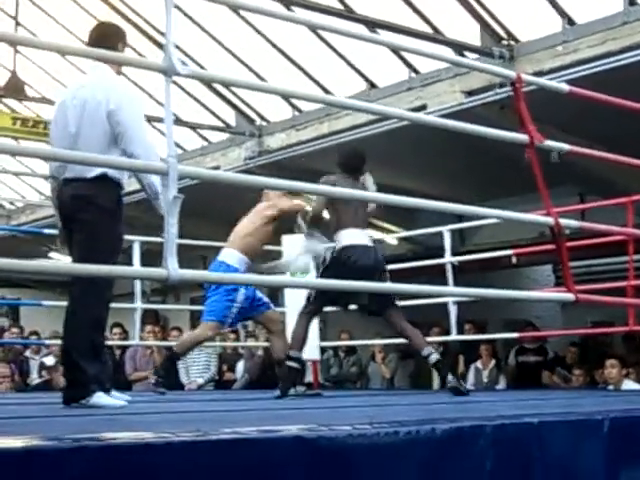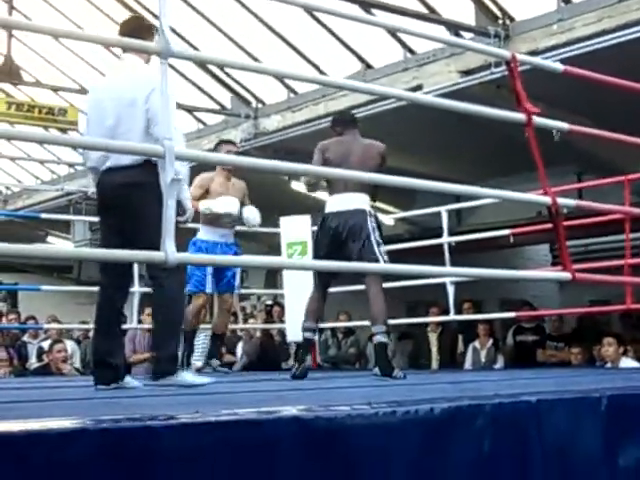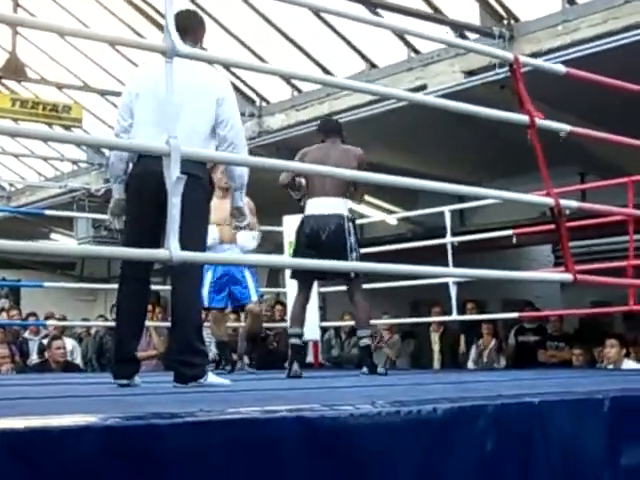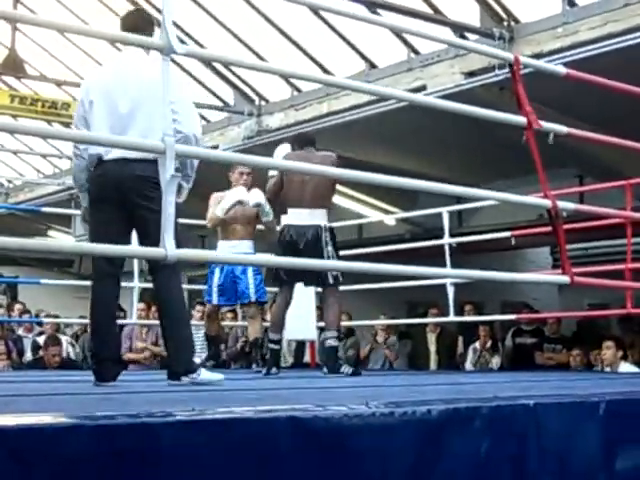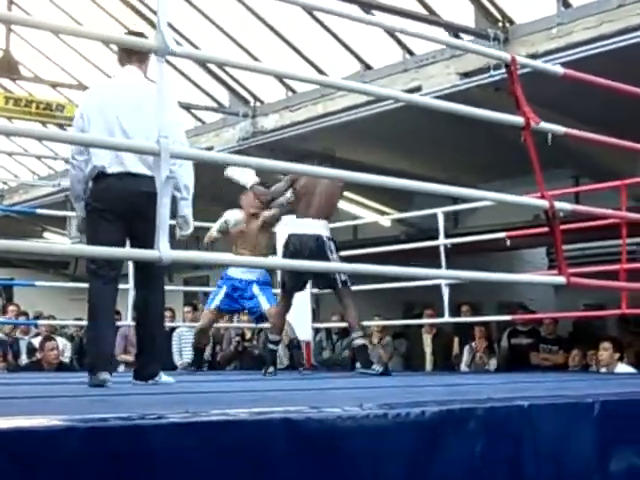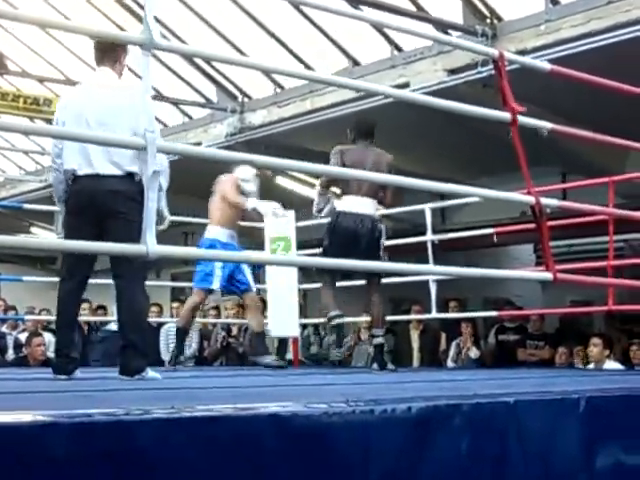
dt=0.7s
person 1, frame 1
left shoulder: (71, 93)
right shoulder: (117, 90)
left elbow: (57, 156)
right elbow: (140, 149)
left wrist: (61, 201)
right wrist: (163, 201)
left hip: (69, 192)
right hip: (99, 193)
left knee: (88, 288)
right knee: (92, 289)
left ankle: (94, 379)
right ankle: (81, 386)
person 1, frame 2
left shoulder: (99, 88)
right shoulder: (151, 79)
left elbow: (91, 150)
right elbow: (167, 138)
right wrist: (182, 191)
left hip: (108, 183)
right hip: (143, 180)
left knee: (113, 277)
right knee: (166, 273)
left ankle: (108, 370)
right ankle: (167, 365)
person 1, frame 3
left shoulder: (143, 76)
right shoulder: (214, 81)
left elbow: (121, 135)
right elbow: (233, 141)
left wrist: (118, 188)
left hip: (145, 172)
right hip: (189, 174)
left knee: (135, 268)
right knee: (186, 270)
left ankle: (124, 366)
right ankle: (189, 368)
person 1, frame 4
left shoulder: (95, 79)
right shoulder: (164, 74)
left elbow: (80, 142)
right elbow: (189, 132)
left wrist: (83, 192)
right wrist: (185, 179)
left hip: (106, 177)
right hip: (148, 174)
left knee: (106, 272)
right knee: (165, 269)
left ankle: (105, 368)
right ankle: (182, 365)
person 1, frame 5
left shoulder: (93, 96)
right shoulder: (160, 97)
left elbow: (78, 157)
right elbow: (178, 154)
left wrist: (80, 205)
right wrist: (184, 205)
left hip: (106, 191)
right hip: (147, 191)
left knee: (102, 277)
right knee: (150, 281)
left ankle: (100, 364)
right ankle: (148, 368)
person 1, frame 6
left shoulder: (70, 99)
right shoulder: (134, 96)
left elbow: (58, 157)
right elbow: (152, 153)
left wrist: (62, 202)
right wrist: (158, 199)
left hip: (81, 190)
right hip: (121, 190)
left knee: (73, 277)
right knee: (129, 277)
left ankle: (64, 362)
right ankle: (134, 363)
person 2, frame 1
left shoulder: (329, 182)
right shoulder: (363, 187)
left elbow: (314, 216)
left wrist: (310, 230)
left hip: (345, 254)
right hip: (370, 254)
left knee: (306, 313)
right knee: (397, 320)
left ankle: (289, 381)
right ankle: (445, 374)
person 2, frame 2
left shoulder: (325, 147)
right shoulder: (379, 149)
left elbow: (311, 182)
left wrist: (329, 183)
left hip: (332, 217)
right hip: (360, 215)
left knee: (320, 287)
right knee: (373, 282)
left ankle: (302, 356)
right ankle: (382, 359)
person 2, frame 3
left shoulder: (306, 153)
right shoulder: (356, 154)
left elbow: (284, 181)
right elbow: (358, 195)
left hip: (311, 220)
right hip: (338, 221)
left knee: (303, 290)
right knee: (355, 289)
left ankle: (295, 358)
right ankle: (367, 360)
person 2, frame 4
left shoulder: (286, 159)
right shoulder: (331, 159)
left elbow: (271, 196)
left wrist: (274, 171)
left hip: (290, 230)
right hip: (317, 230)
left knee: (284, 295)
right knee: (331, 292)
left ankle: (273, 360)
right ankle: (331, 359)
person 2, frame 5
left shoulder: (298, 174)
right shoulder: (338, 182)
left elbow: (267, 198)
left wrist: (249, 181)
left hip: (295, 240)
right hip: (319, 240)
left knee: (284, 300)
right knee: (345, 295)
left ankle: (271, 361)
right ankle: (363, 358)
person 2, frame 6
left shoulder: (340, 151)
right shoulder: (387, 159)
left elbow: (329, 179)
right elbow: (388, 200)
left wrist: (322, 197)
left hip: (344, 218)
right hip: (370, 221)
left knee: (329, 280)
right knee: (374, 287)
right ankle: (378, 356)
person 3, frame 1
left shoulder: (261, 222)
right shoulder: (270, 207)
right elbow: (299, 206)
left hip: (240, 276)
right hip: (229, 271)
left knee: (276, 321)
right knee: (209, 329)
right ankle: (161, 372)
person 3, frame 2
left shoulder: (241, 185)
right shoulder: (205, 178)
left elbow: (246, 209)
left wrist: (249, 215)
right wrist: (214, 205)
left hip: (228, 246)
right hip: (205, 243)
left knee: (227, 304)
right knee: (200, 300)
left ankle: (213, 357)
right ankle: (187, 354)
person 3, frame 3
left shoulder: (245, 202)
left elbow: (256, 230)
left wrist: (253, 238)
left hip: (239, 261)
right hip: (214, 263)
left knee: (255, 310)
right knee: (216, 315)
left ankle: (249, 353)
right ankle: (226, 361)
person 3, frame 4
left shoulder: (257, 199)
right shoulder: (218, 197)
left elbow: (271, 226)
right elbow: (210, 222)
left wrist: (263, 206)
right wrist: (228, 203)
left hip: (247, 257)
right hip: (222, 257)
left knee: (253, 310)
right knee: (212, 309)
left ankle: (257, 359)
person 3, frame 5
left shoulder: (268, 218)
right shoulder: (232, 219)
left elbow: (280, 209)
right elbow: (208, 241)
right wrist: (221, 225)
left hip: (257, 280)
right hip: (232, 278)
left knee: (274, 313)
right knee: (204, 323)
right ankle: (197, 362)
person 3, frame 6
left shoulder: (240, 197)
right shoulder: (225, 180)
right elbow: (236, 201)
left wrist: (250, 189)
right wrist: (262, 204)
left hip: (232, 247)
right hip: (215, 243)
left knee: (253, 300)
right knee: (200, 296)
left ankle: (259, 352)
right ankle: (177, 351)
